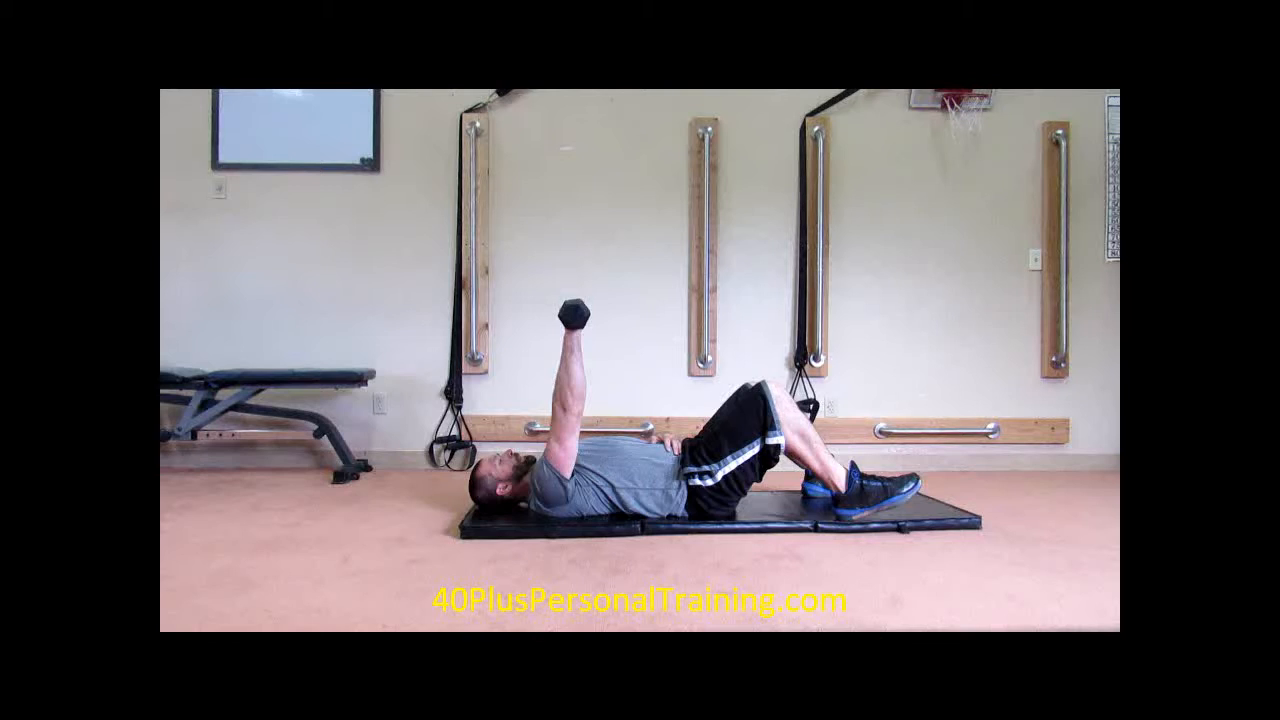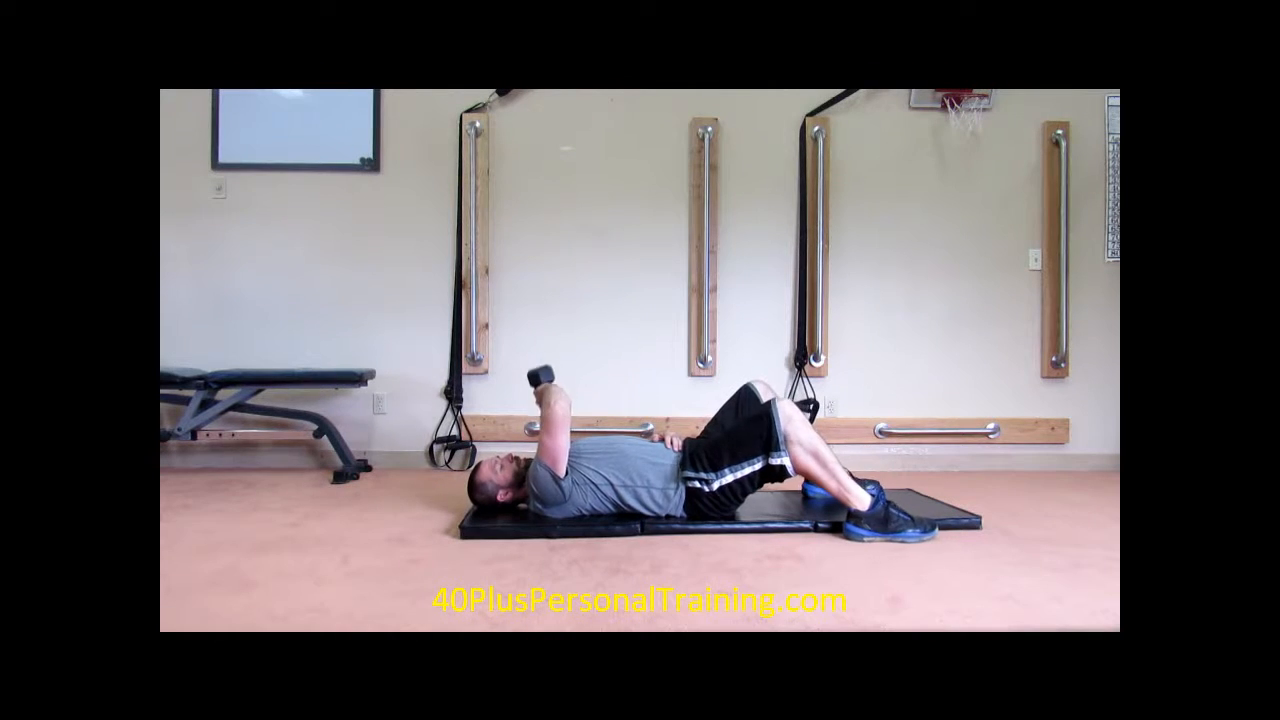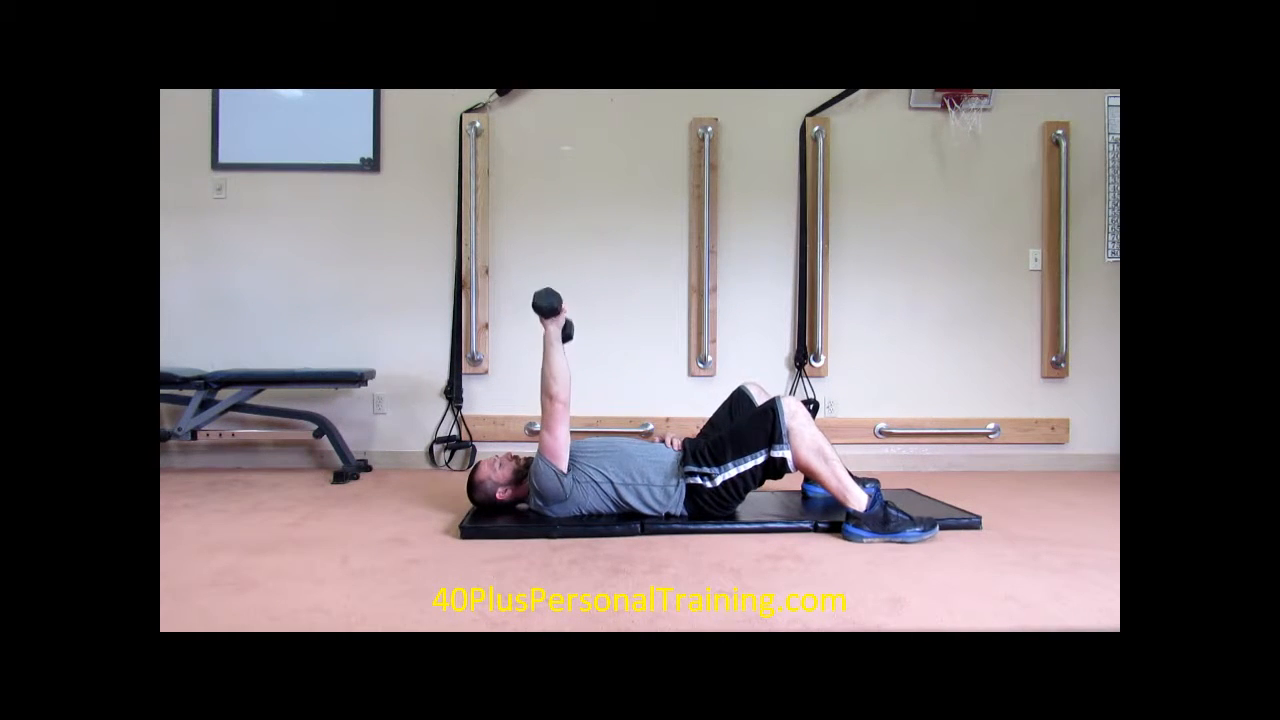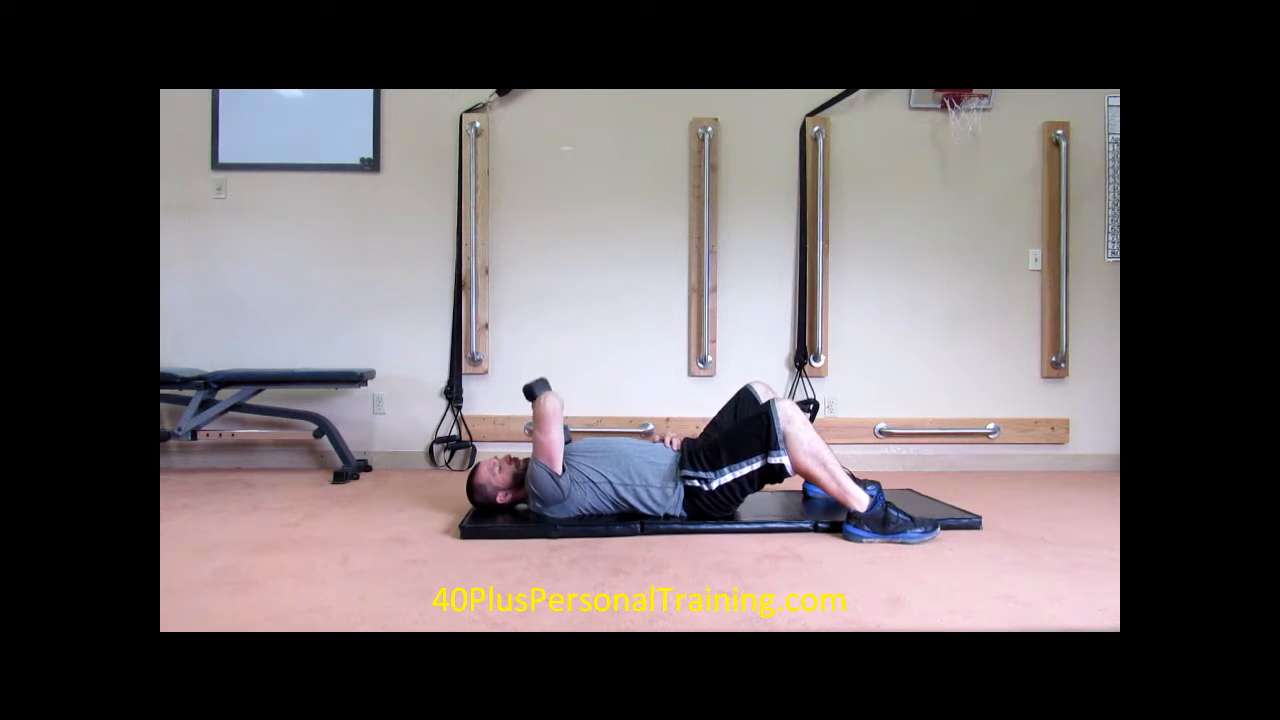
dt=0.7s
person 1, frame 1
left shoulder: (549, 476)
right shoulder: (548, 490)
right elbow: (568, 412)
left wrist: (656, 439)
right wrist: (572, 339)
left hip: (685, 466)
right hip: (696, 492)
left knee: (760, 398)
right knee: (771, 398)
left ankle: (823, 479)
right ankle: (848, 491)
person 1, frame 2
left shoulder: (553, 474)
right shoulder: (546, 492)
right elbow: (558, 417)
left wrist: (660, 441)
right wrist: (549, 394)
left hip: (686, 463)
right hip: (694, 492)
left knee: (759, 393)
right knee: (783, 415)
left ankle: (830, 482)
right ankle: (866, 511)
person 1, frame 3
left shoulder: (549, 479)
right shoulder: (548, 490)
right elbow: (557, 404)
left wrist: (658, 443)
right wrist: (551, 331)
left hip: (683, 465)
right hip: (694, 490)
left knee: (753, 392)
right knee: (789, 412)
left ankle: (829, 480)
right ankle: (864, 512)
person 1, frame 4
left shoulder: (555, 471)
right shoulder: (546, 493)
right elbow: (548, 419)
left wrist: (658, 444)
right wrist: (543, 396)
left hip: (686, 463)
right hip: (692, 490)
left knee: (759, 393)
right knee: (785, 415)
left ankle: (834, 483)
right ankle: (866, 514)
